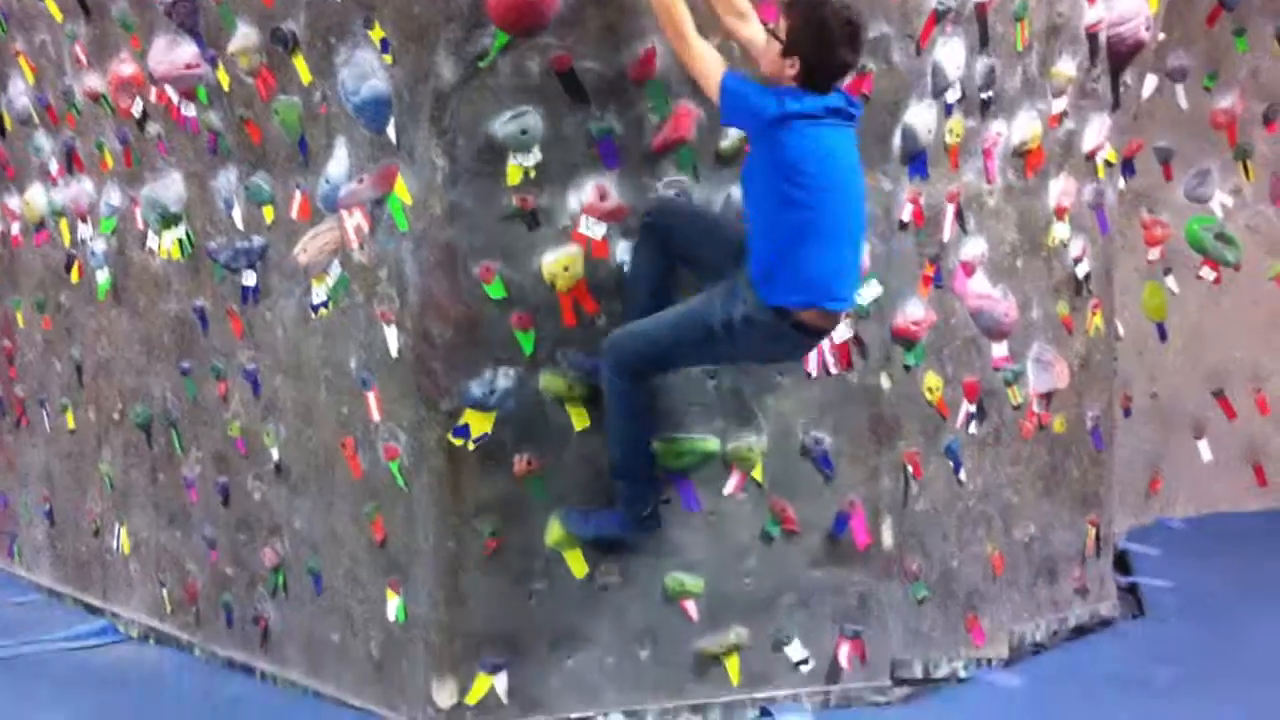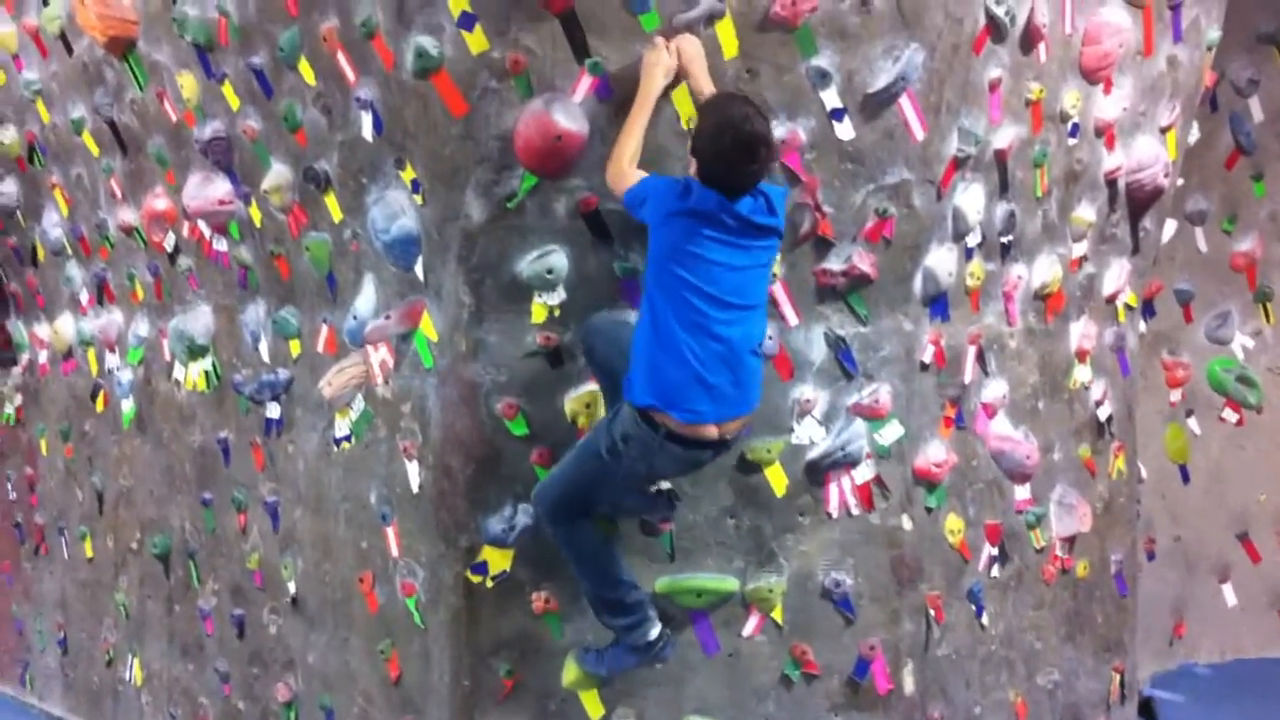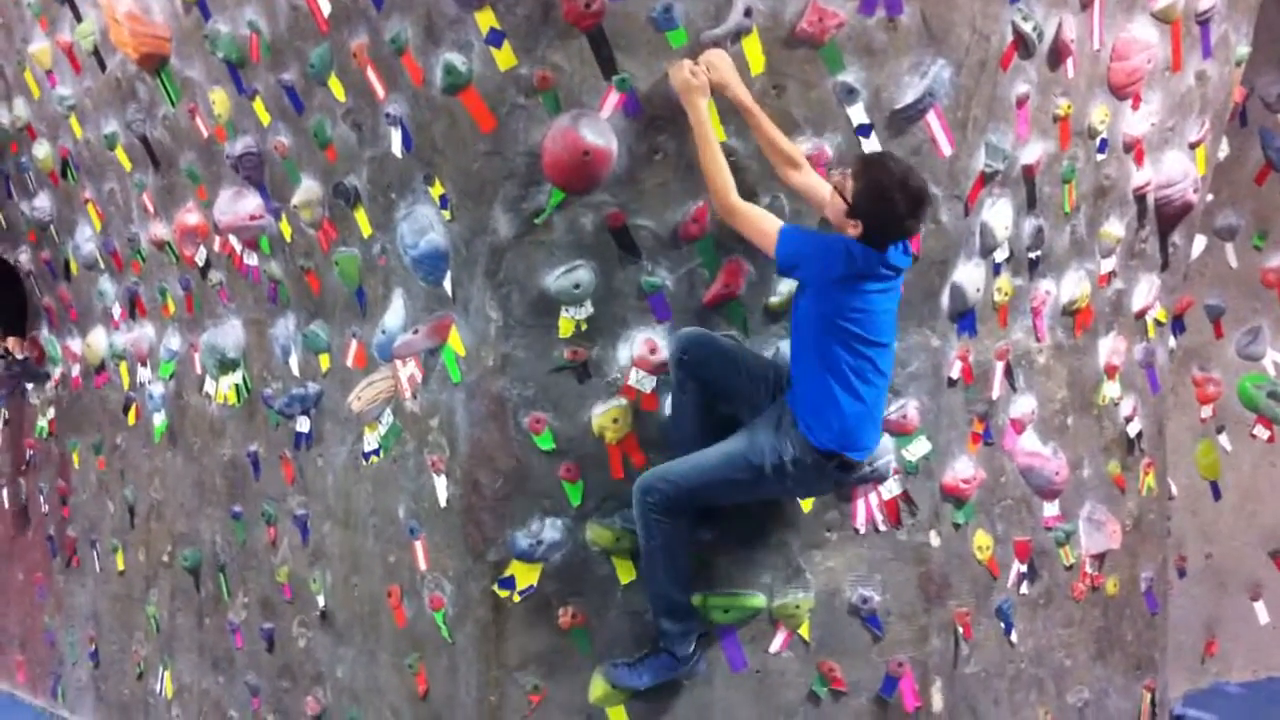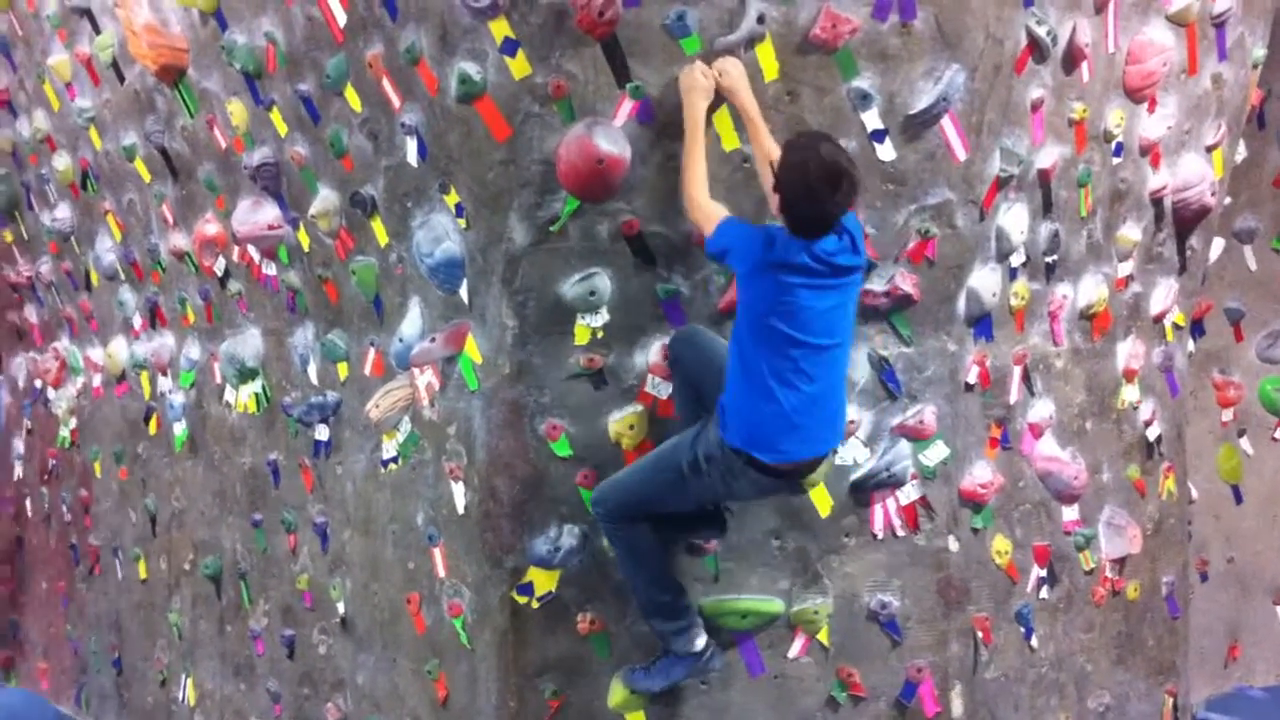
dt=1s
person 1, frame 1
left shoulder: (776, 113)
right shoulder: (825, 103)
left hip: (781, 314)
right hip: (784, 276)
left knee: (622, 359)
right knee: (661, 220)
left ankle: (634, 509)
right ankle: (632, 368)
person 1, frame 2
left shoulder: (675, 204)
right shoulder: (769, 207)
left elbow: (617, 170)
right elbow: (740, 153)
left wrist: (652, 83)
right wrist: (699, 76)
left hip: (665, 427)
right hip: (731, 423)
left knee: (555, 505)
right knee: (600, 332)
left ankle: (638, 631)
right ankle: (642, 489)
person 1, frame 3
left shoulder: (840, 259)
right shoulder: (885, 240)
left elbow: (729, 206)
right elbow: (794, 167)
left wrist: (697, 105)
right wrist: (737, 94)
left hip: (817, 447)
right hip: (808, 406)
left knee: (654, 493)
right knee: (690, 348)
left ankle: (677, 646)
right ankle: (702, 488)
person 1, frame 4
left shoulder: (763, 252)
right shoulder: (848, 239)
left elbow: (697, 199)
right elbow: (792, 181)
left wrist: (696, 104)
right wrist: (744, 98)
left hip: (754, 456)
right hip: (814, 445)
left knee: (611, 505)
right knee: (686, 346)
left ankle: (686, 644)
right ankle: (696, 506)
